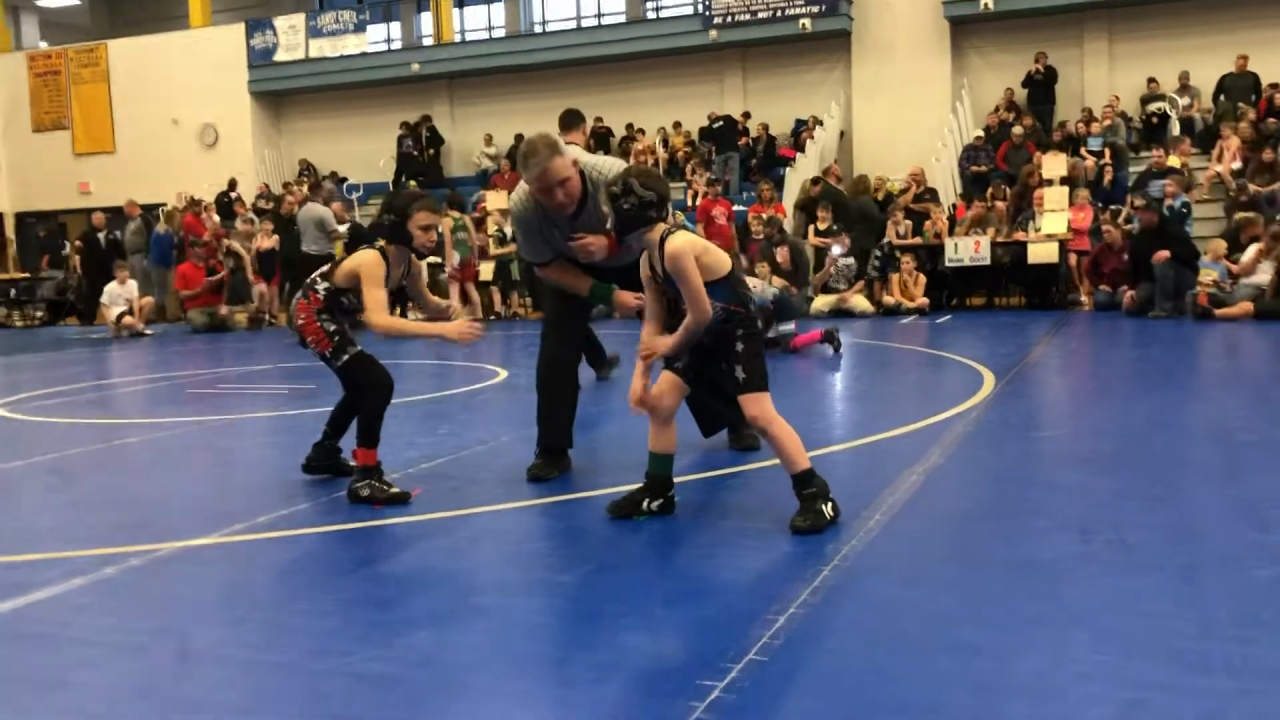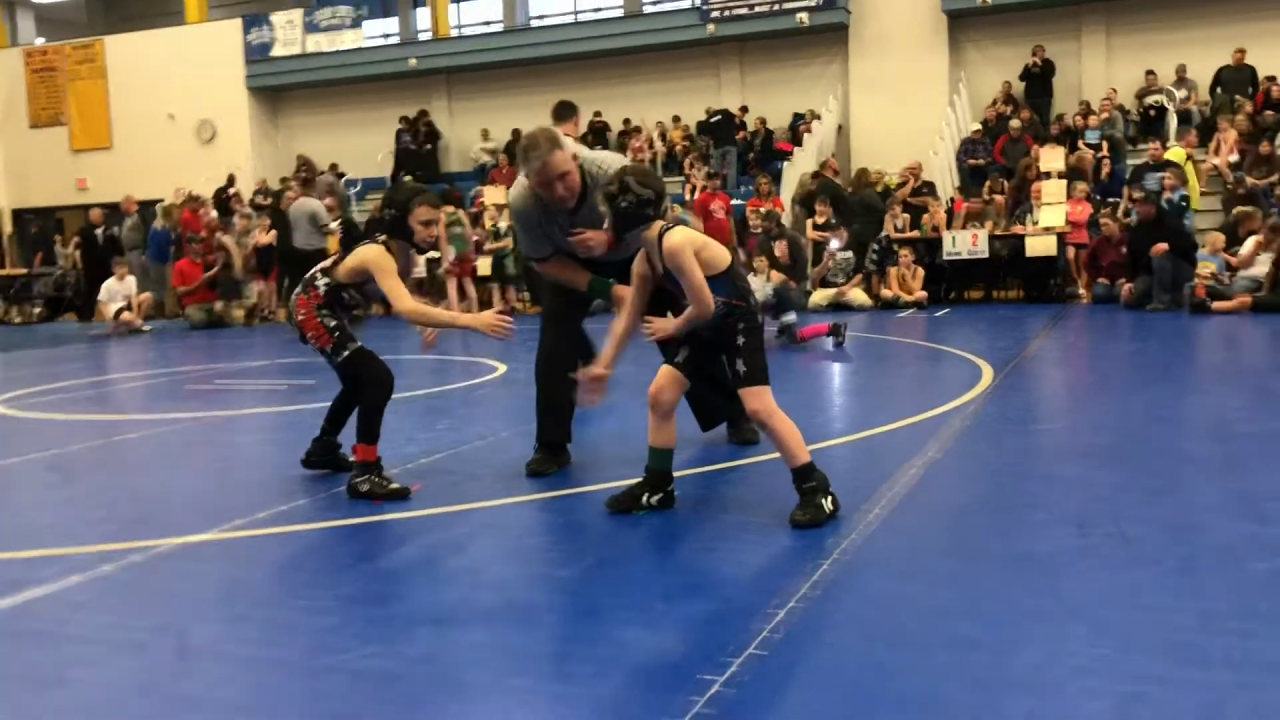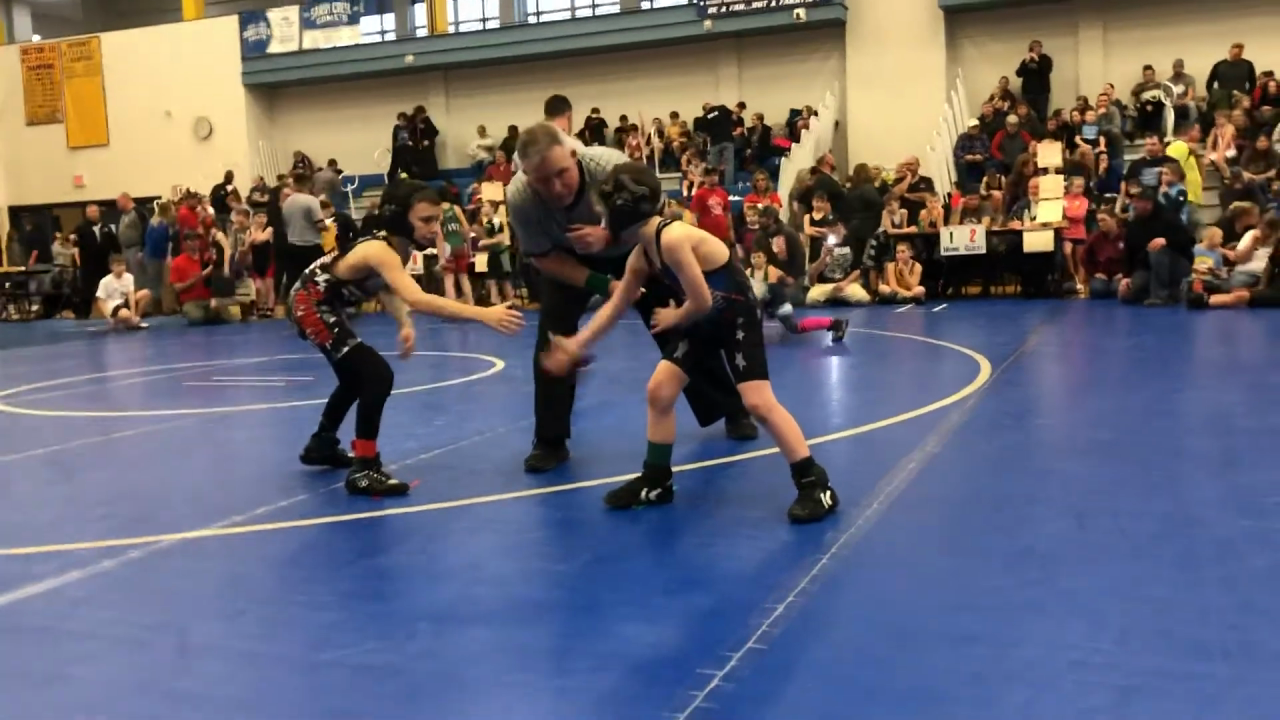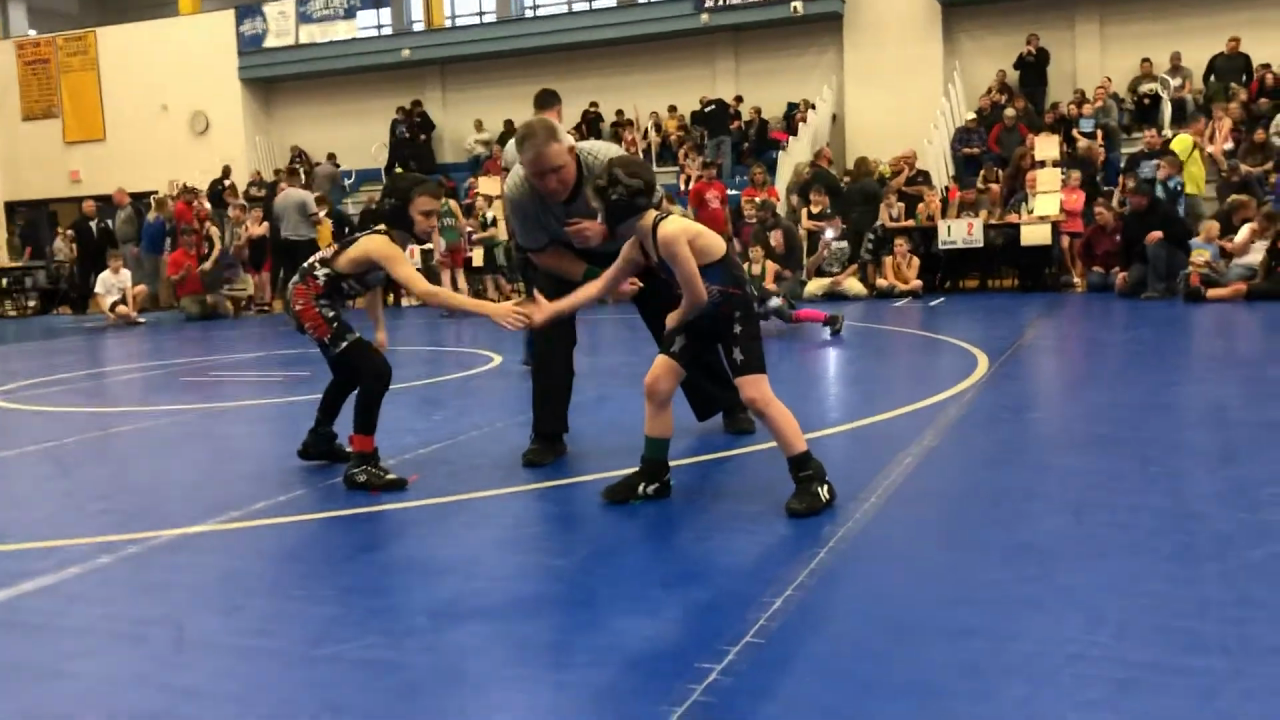
dt=0.1s
person 1, frame 1
left shoulder: (676, 247)
right shoulder: (647, 260)
left elbow: (701, 313)
right elbow: (654, 321)
left wrist: (672, 344)
right wrist: (640, 375)
left hip: (738, 329)
right hip: (702, 333)
left knee: (757, 414)
right knee: (660, 401)
left ankle: (814, 496)
right ankle: (656, 492)
person 1, frame 2
left shoulder: (675, 243)
right shoulder: (645, 258)
left elbow: (704, 307)
right elbow: (629, 315)
left wrist: (673, 327)
right wrist: (603, 365)
left hip: (738, 322)
right hip: (702, 327)
left knee: (759, 407)
right knee: (660, 395)
left ankle: (815, 490)
right ankle: (657, 486)
person 1, frame 3
left shoulder: (672, 238)
right shoulder: (642, 252)
left elbow: (701, 303)
right elbow: (615, 305)
left wrist: (674, 319)
right wrist: (577, 344)
left hip: (737, 317)
right hip: (702, 321)
left knee: (758, 402)
right knee: (659, 391)
left ankle: (814, 485)
right ankle: (655, 482)
person 1, frame 4
left shoulder: (668, 232)
right shoulder: (637, 245)
left elbow: (696, 297)
right elbow: (601, 285)
left wrist: (676, 320)
right wrist: (552, 310)
left hip: (734, 310)
right hip: (699, 316)
left knee: (756, 396)
right knee: (656, 385)
left ankle: (811, 478)
right ankle: (653, 476)
person 2, frame 1
left shoulder: (614, 175)
right shoulder: (521, 207)
right elbow: (546, 267)
left wrist: (611, 244)
right wrist: (607, 295)
left hip: (638, 259)
right hip: (569, 267)
right knee: (557, 347)
left ankle: (734, 421)
right ankle: (552, 451)
person 2, frame 2
left shoulder: (613, 170)
right shoulder: (520, 201)
right elbow: (544, 262)
left wrist: (610, 239)
right wrist: (606, 290)
left hip: (636, 253)
right hip: (568, 262)
right knee: (556, 342)
left ankle: (734, 415)
right ankle: (551, 446)
person 2, frame 3
left shoulder: (612, 167)
right shoulder: (519, 197)
right elbow: (543, 258)
left wrist: (609, 236)
right wrist: (604, 285)
left hip: (635, 248)
right hip: (566, 257)
right knee: (553, 337)
left ankle: (732, 410)
right ankle: (550, 441)
person 2, frame 4
left shoulder: (609, 161)
right shoulder: (516, 191)
right elbow: (541, 253)
left wrist: (607, 230)
right wrist: (601, 280)
right hip: (563, 252)
right knee: (549, 333)
left ankle: (730, 404)
right ankle: (547, 436)
person 3, frame 1
left shoulder: (409, 263)
right shoulder: (372, 261)
left elbow: (425, 302)
right elbow: (378, 322)
left wrist: (449, 309)
right wrist: (443, 330)
left hip: (332, 317)
right hip: (312, 316)
left knee: (360, 387)
right knee: (376, 383)
left ankle: (323, 455)
right ankle: (364, 477)
person 3, frame 2
right shoulder: (377, 256)
left elbow: (402, 301)
right elbow: (405, 309)
left wrist: (428, 323)
right wrist: (472, 320)
left hip: (330, 311)
right hip: (311, 309)
left knee: (359, 383)
right knee: (377, 379)
left ankle: (322, 450)
right ankle: (365, 475)
person 3, frame 3
left shoulder: (397, 248)
right shoulder: (380, 252)
left elbow: (386, 291)
right elbow: (417, 300)
left wrist: (406, 326)
right wrist: (484, 314)
left hip: (325, 306)
right hip: (309, 305)
left knee: (356, 378)
right knee: (378, 375)
left ankle: (321, 445)
right ankle: (363, 469)
person 3, frame 4
left shoulder: (391, 240)
right shoulder: (382, 246)
right elbow: (425, 292)
left wrist: (379, 328)
right wrist: (491, 309)
left hip: (322, 299)
right hip: (308, 298)
left knee: (350, 372)
right knee: (376, 370)
left ankle: (318, 440)
right ankle: (362, 465)
